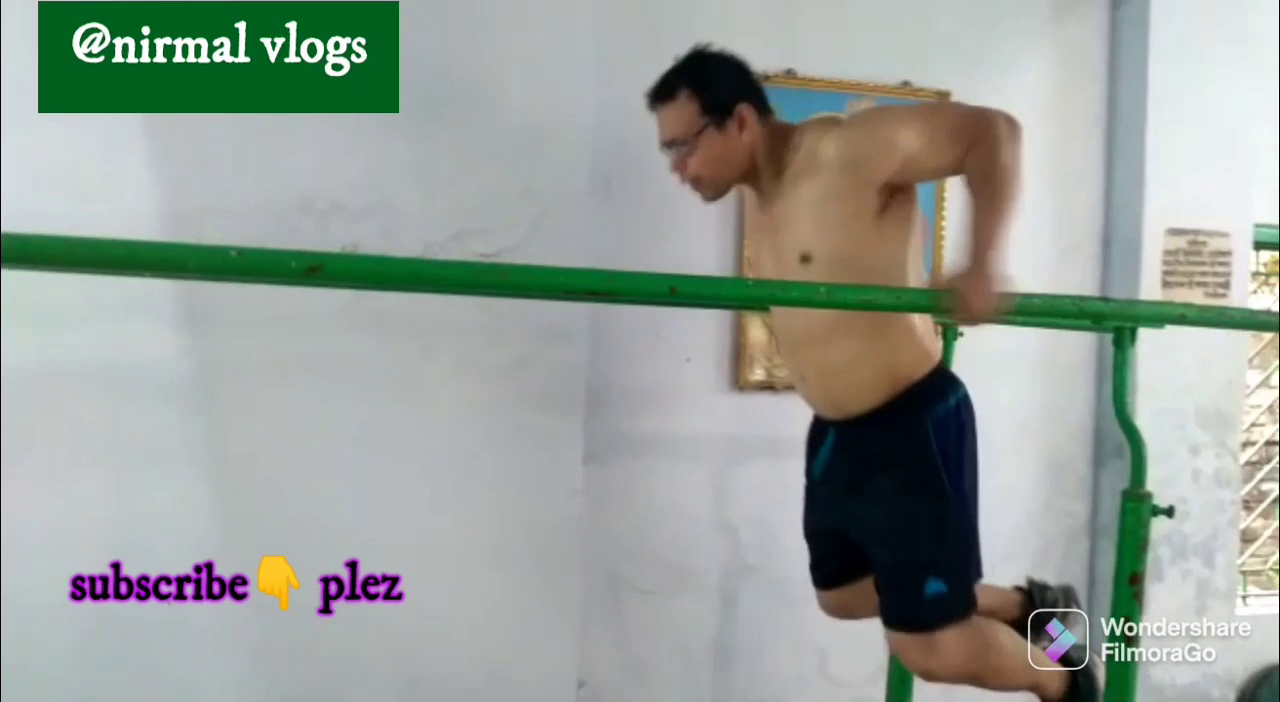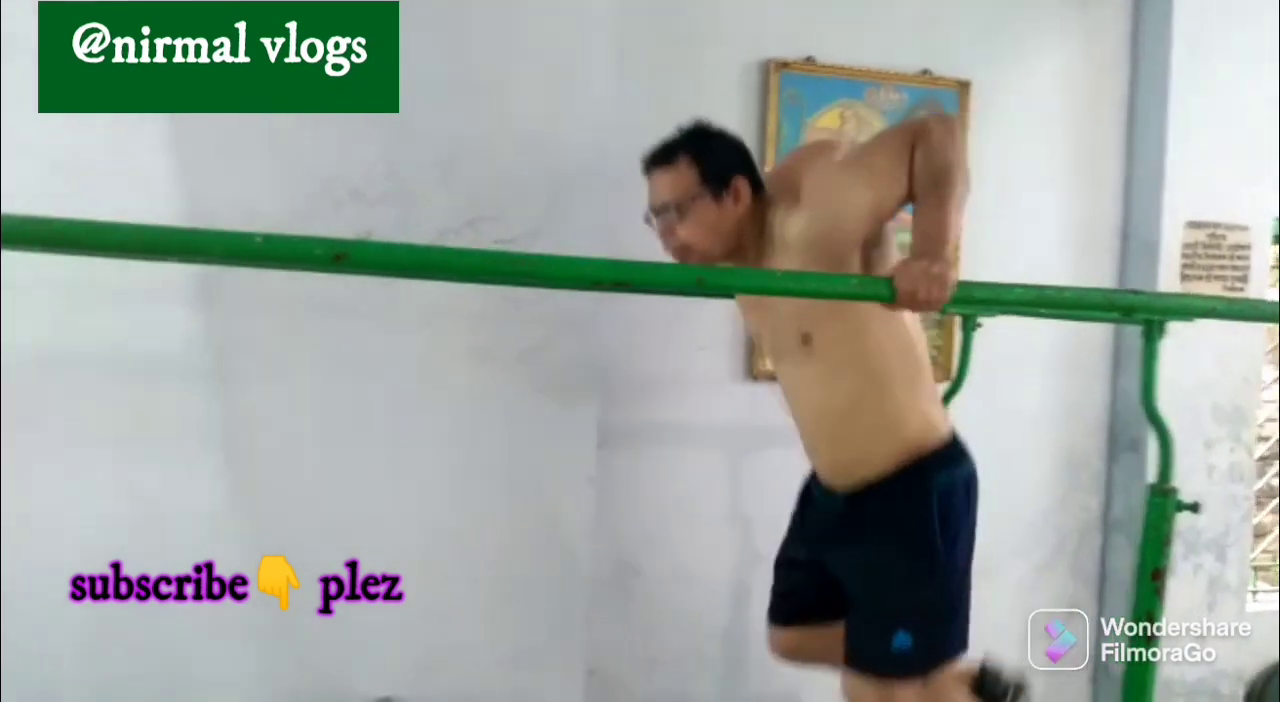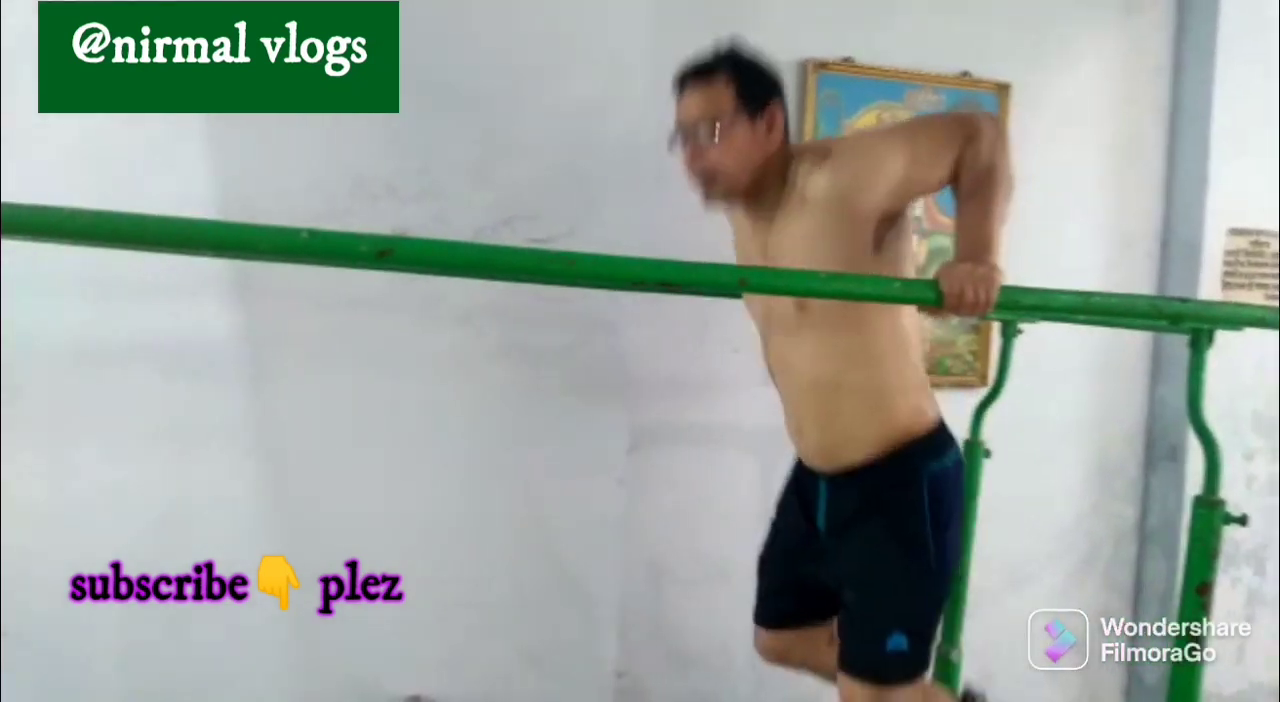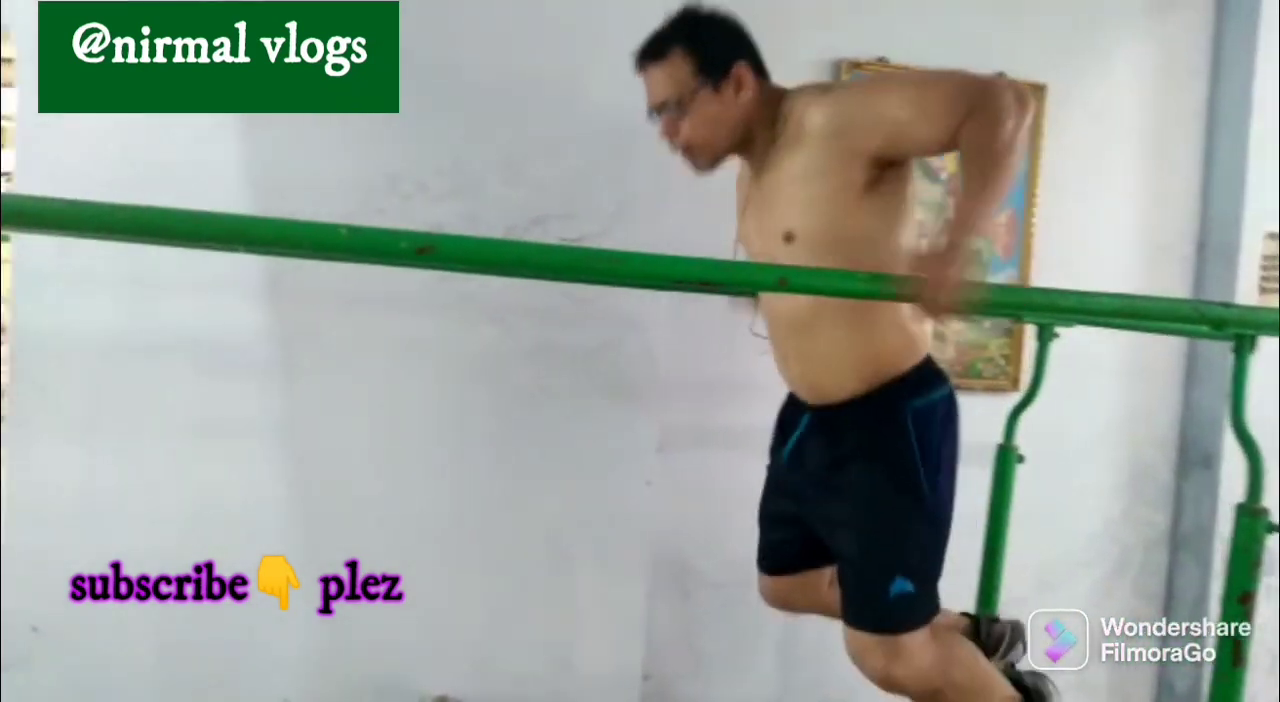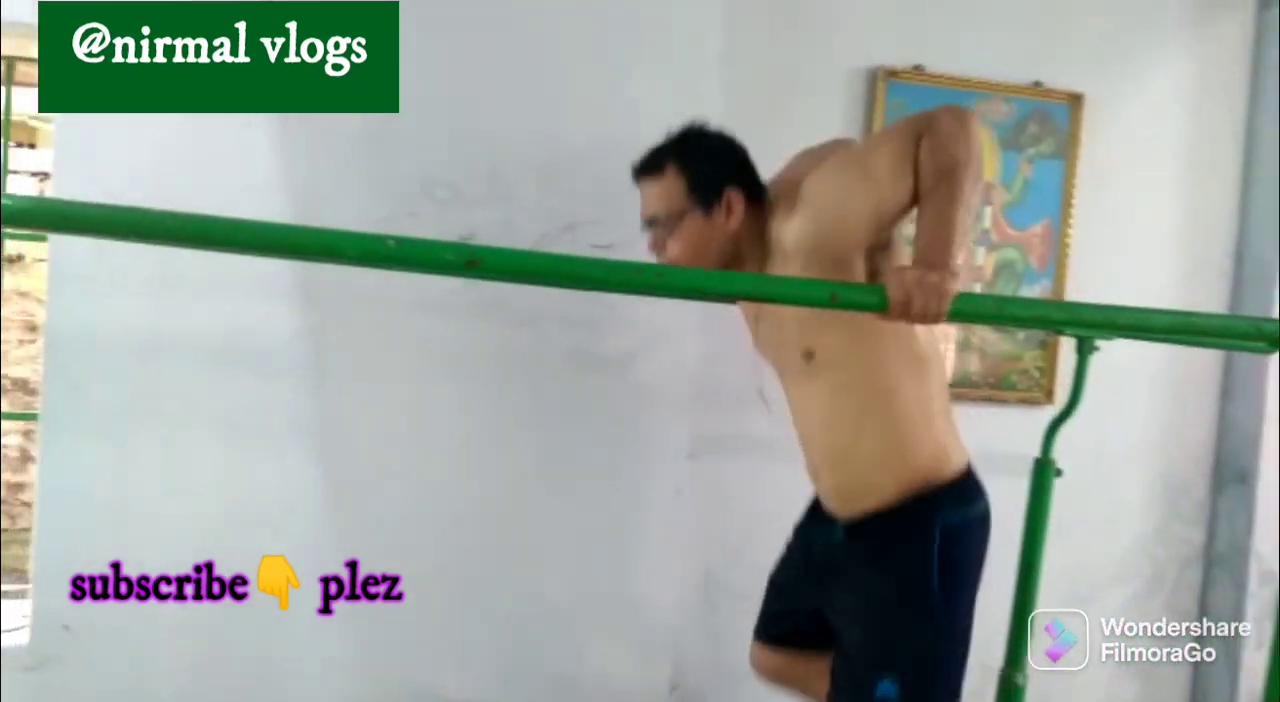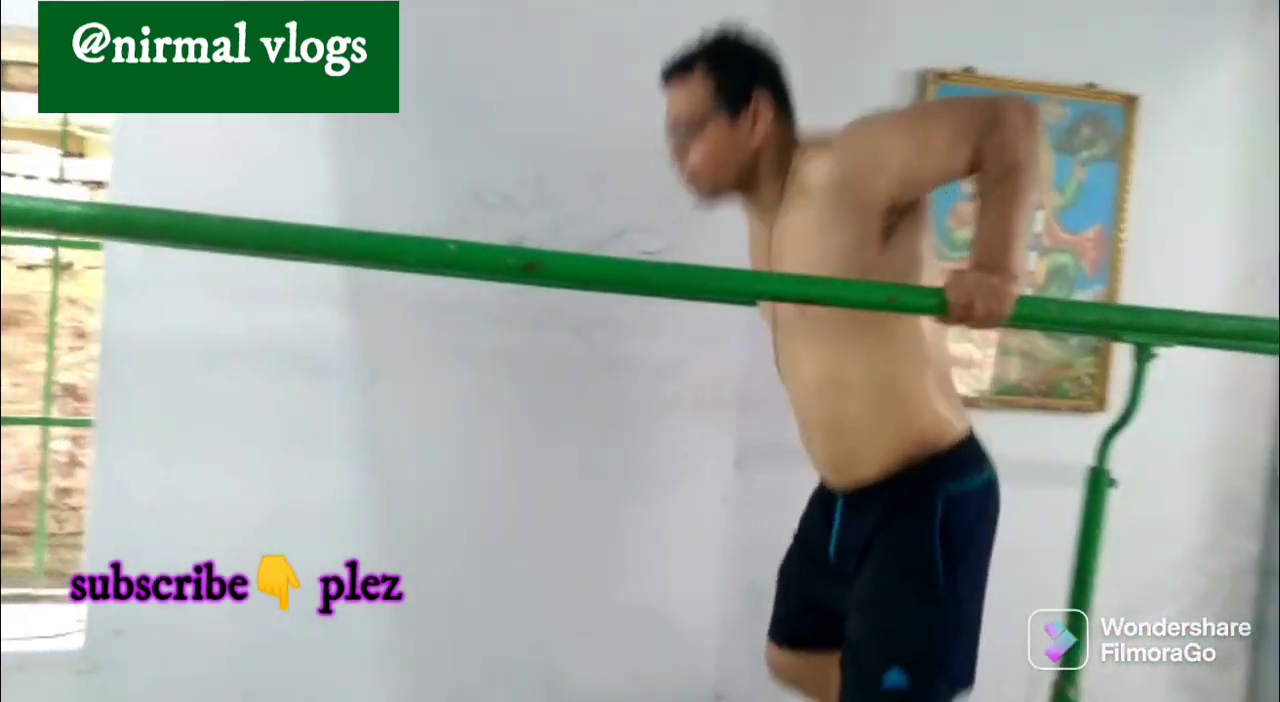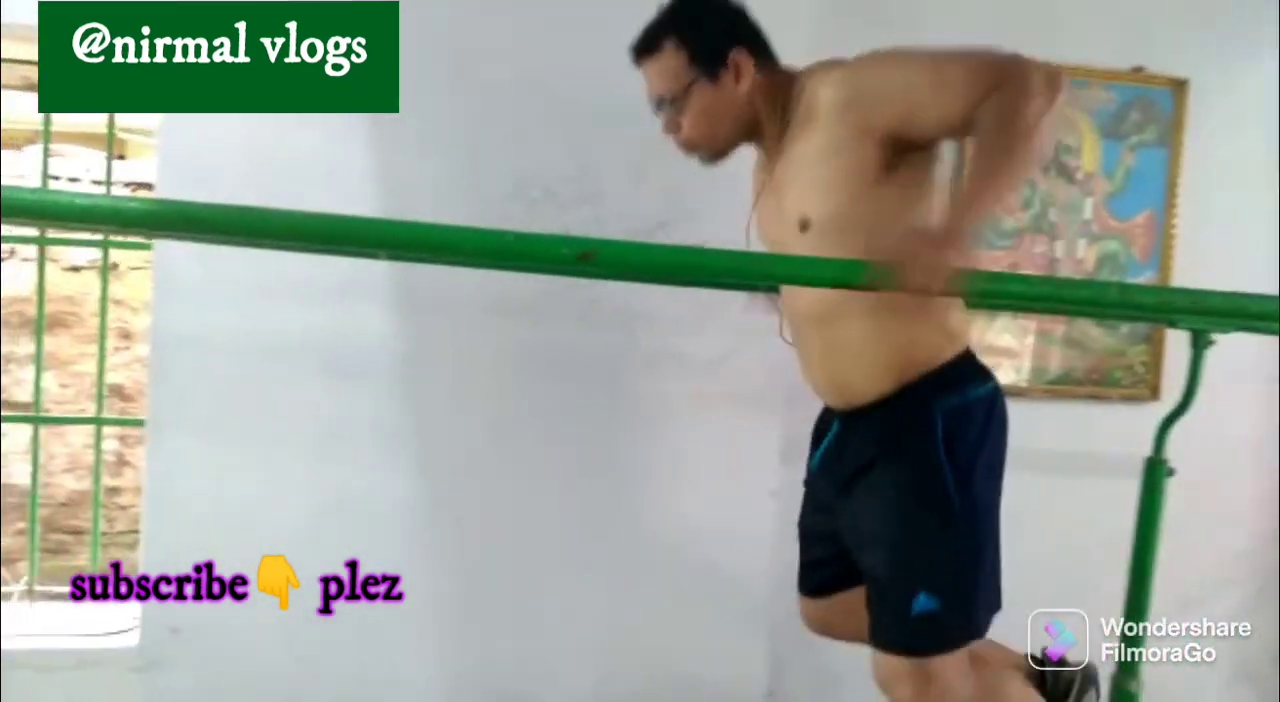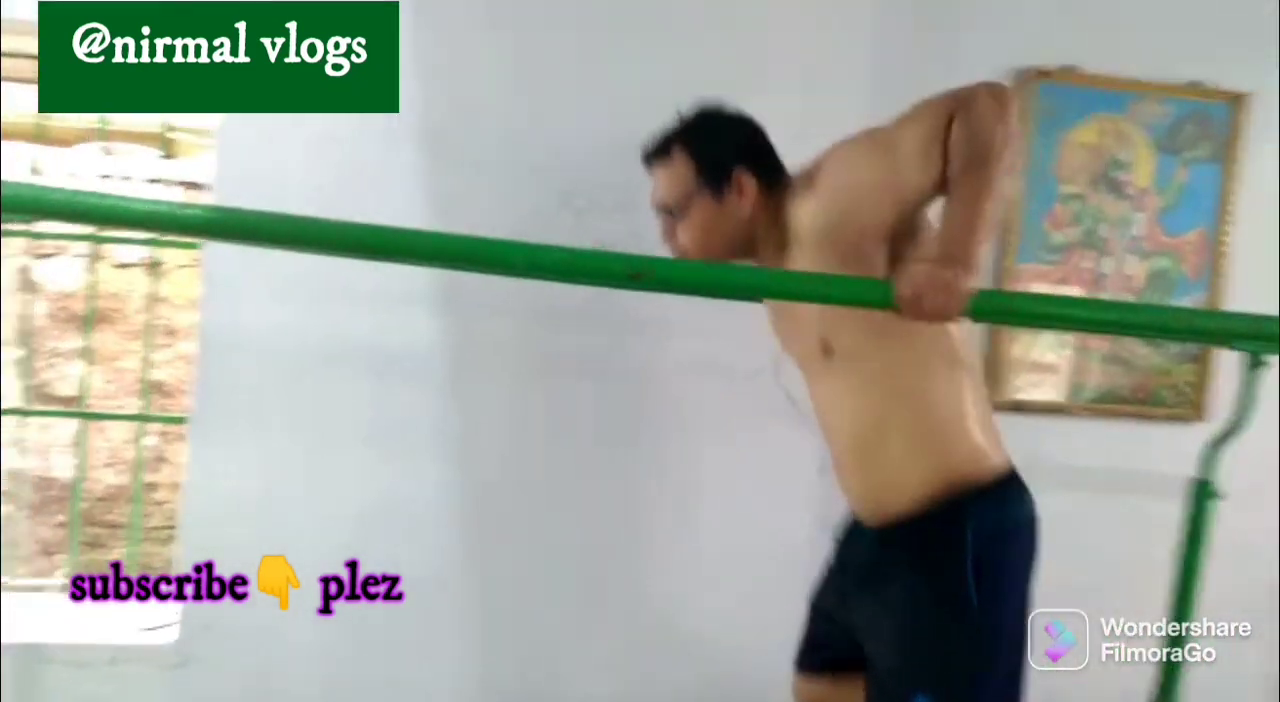
dt=0.2s
person 1, frame 1
left shoulder: (844, 152)
right shoulder: (763, 188)
left elbow: (993, 131)
left wrist: (982, 260)
left hip: (913, 426)
right hip: (835, 435)
left knee: (928, 645)
right knee: (841, 594)
right ankle: (1024, 606)
person 1, frame 2
left shoulder: (816, 222)
right shoulder: (747, 245)
left elbow: (933, 136)
right elbow: (820, 151)
left wrist: (935, 254)
left hip: (915, 491)
right hip: (834, 493)
right knee: (795, 637)
person 1, frame 3
left shoulder: (838, 183)
right shoulder: (747, 211)
left elbow: (979, 134)
left wrist: (980, 257)
left hip: (907, 480)
right hip: (818, 480)
right knee: (781, 640)
person 1, frame 4
left shoulder: (833, 120)
right shoulder: (752, 155)
left elbow: (1002, 102)
left wrist: (958, 244)
left hip: (894, 420)
right hip: (808, 419)
right knee: (786, 585)
right ankle: (971, 636)
person 1, frame 5
left shoulder: (814, 228)
right shoulder: (753, 251)
left elbow: (948, 128)
right elbow: (819, 160)
left wrist: (936, 264)
left hip: (924, 526)
right hip: (840, 521)
person 1, frame 6
left shoulder: (839, 171)
right shoulder: (767, 204)
left elbow: (1009, 120)
left wrist: (996, 265)
left hip: (930, 500)
right hip: (843, 502)
person 1, frame 7
left shoulder: (847, 98)
right shoulder: (774, 148)
left elbow: (1026, 81)
left wrist: (954, 228)
left hip: (931, 424)
right hip: (850, 431)
right knee: (829, 608)
person 1, frame 8
left shoulder: (835, 211)
right shoulder: (780, 248)
left elbow: (984, 104)
left wrist: (956, 259)
left hip: (963, 537)
right hip: (880, 536)
